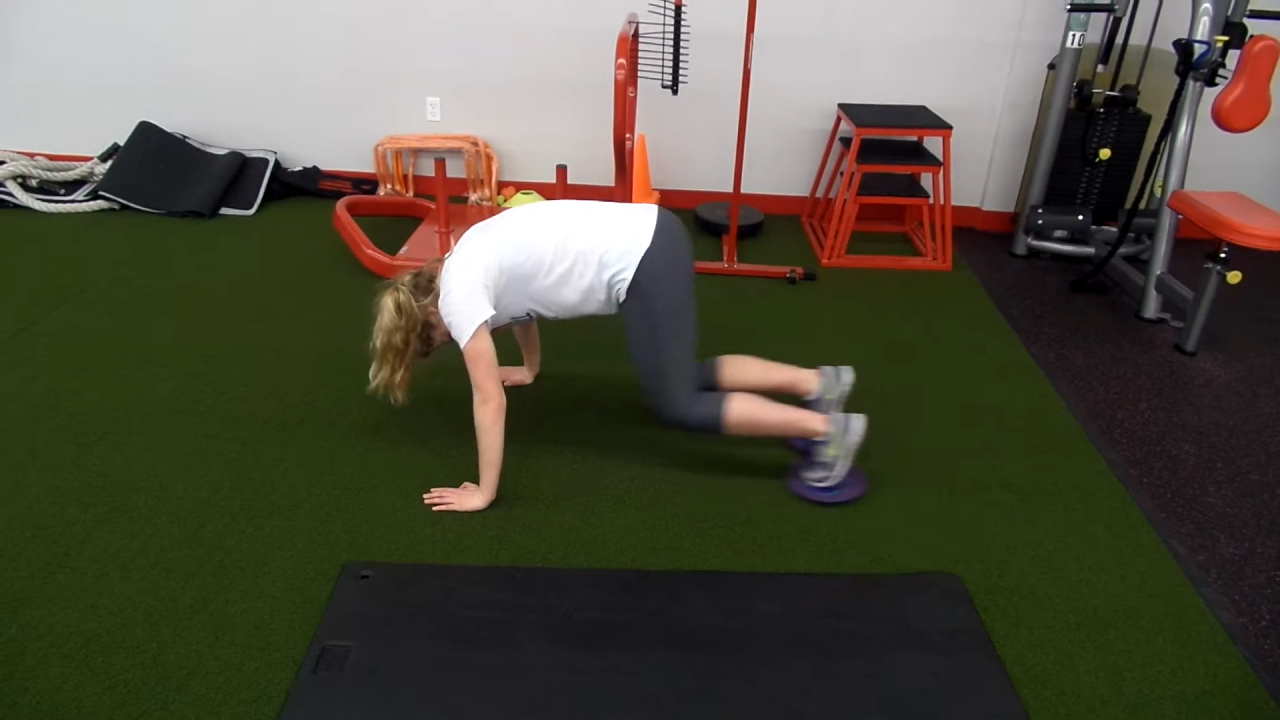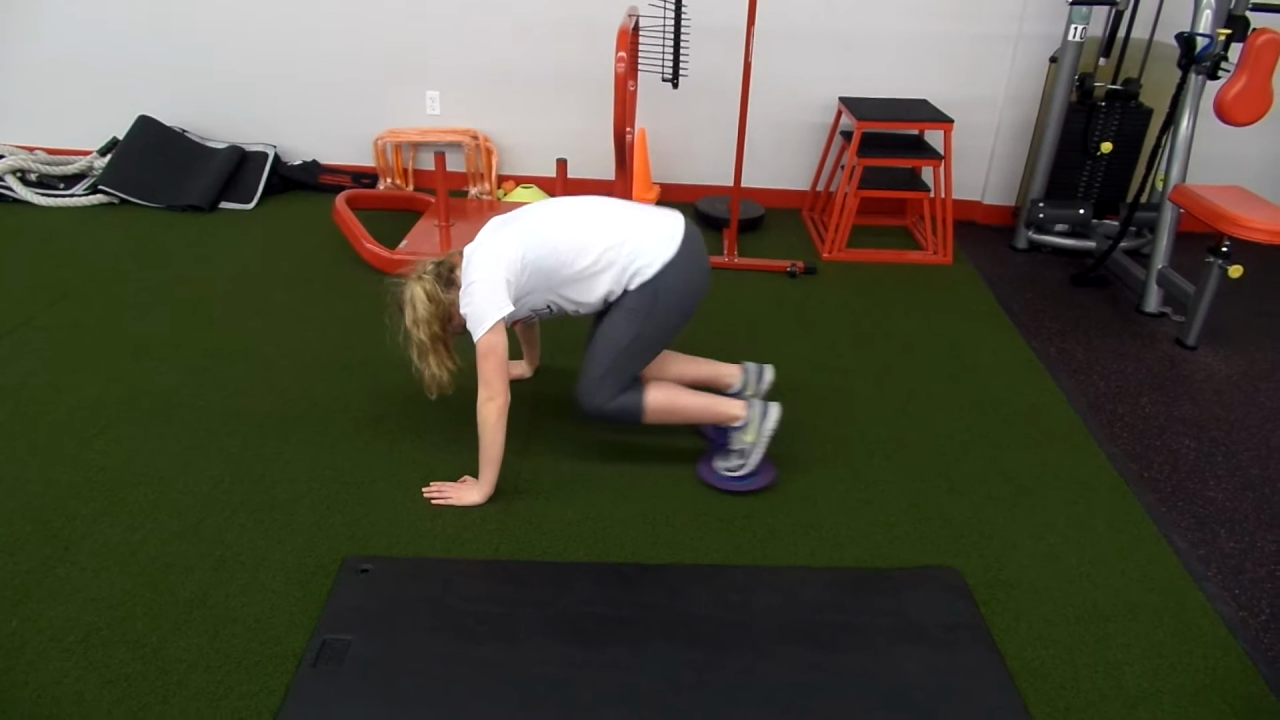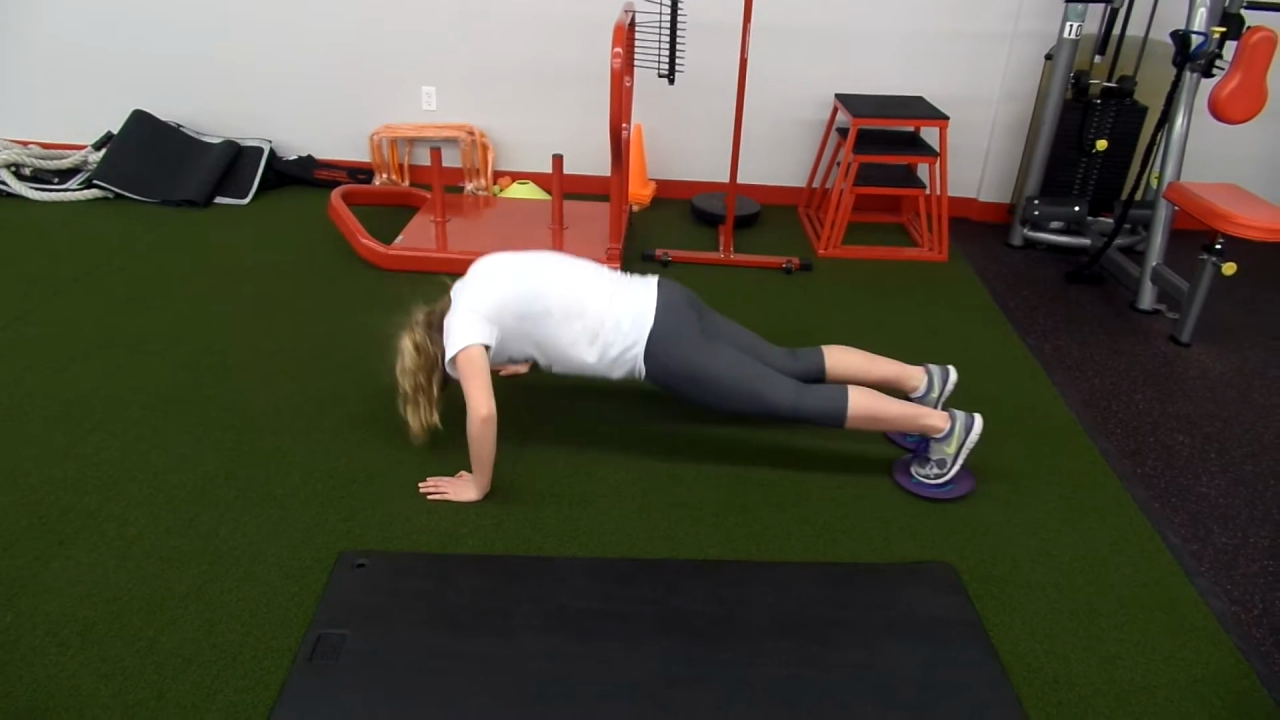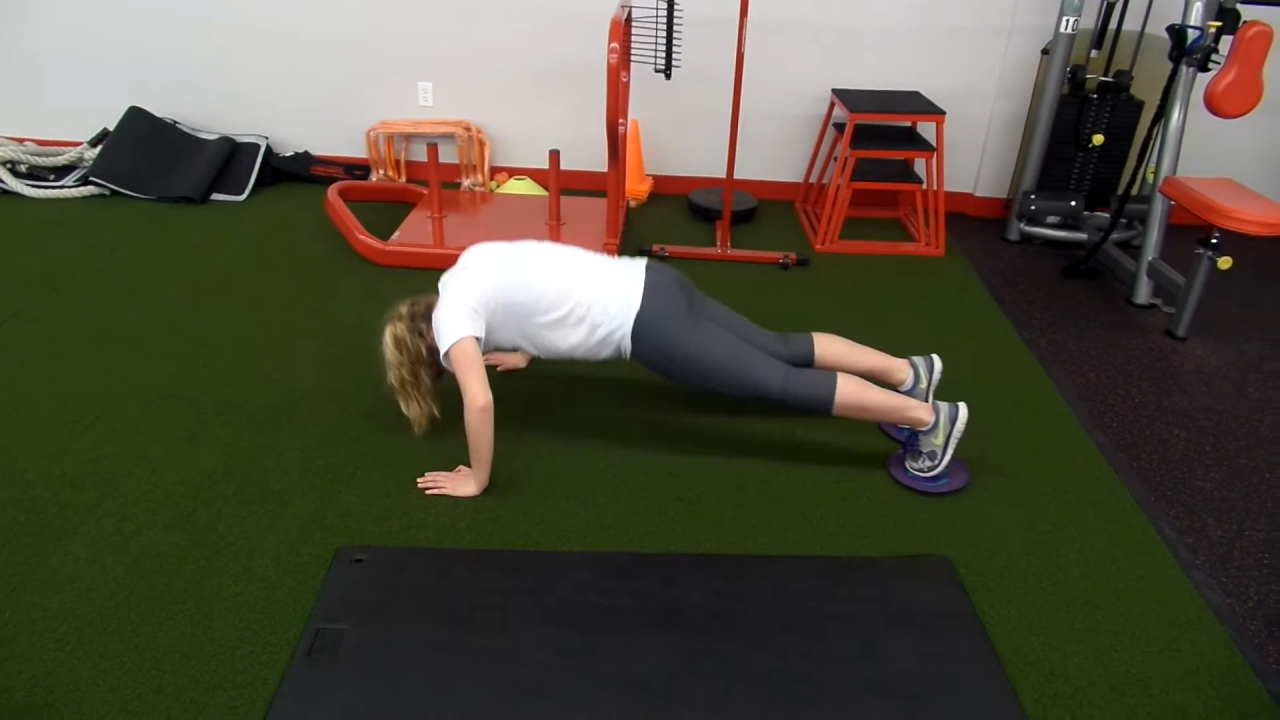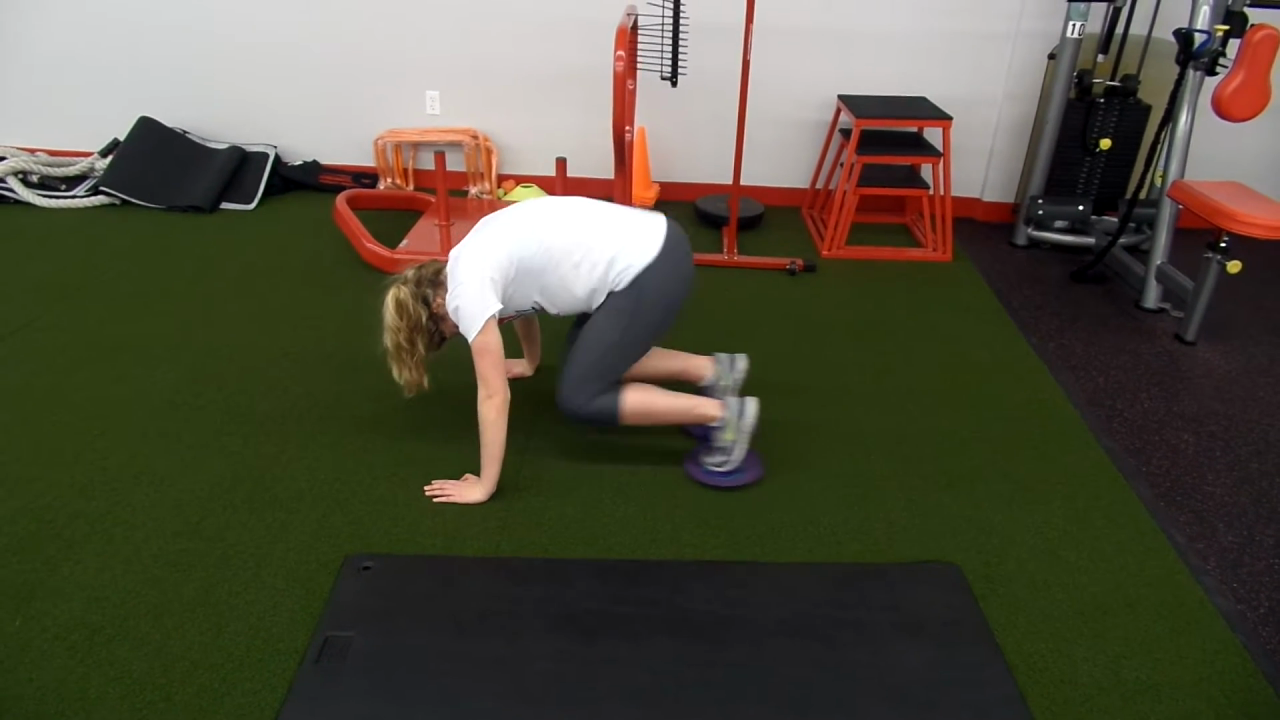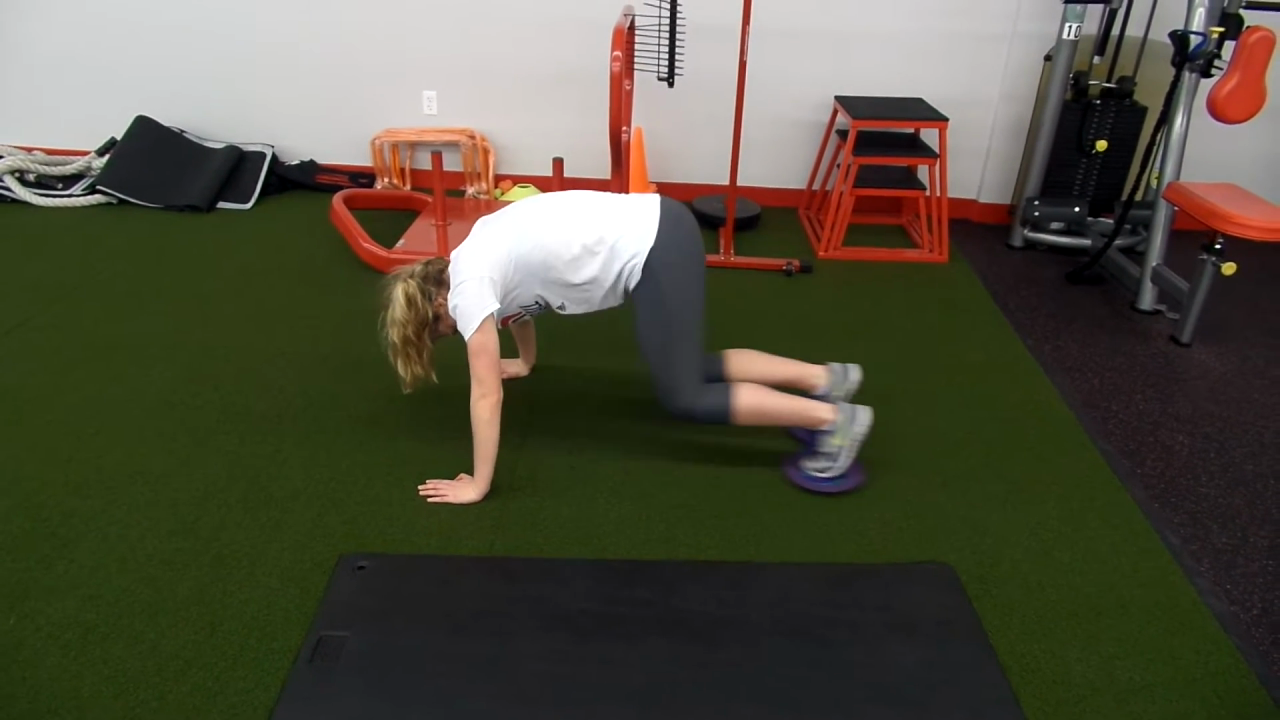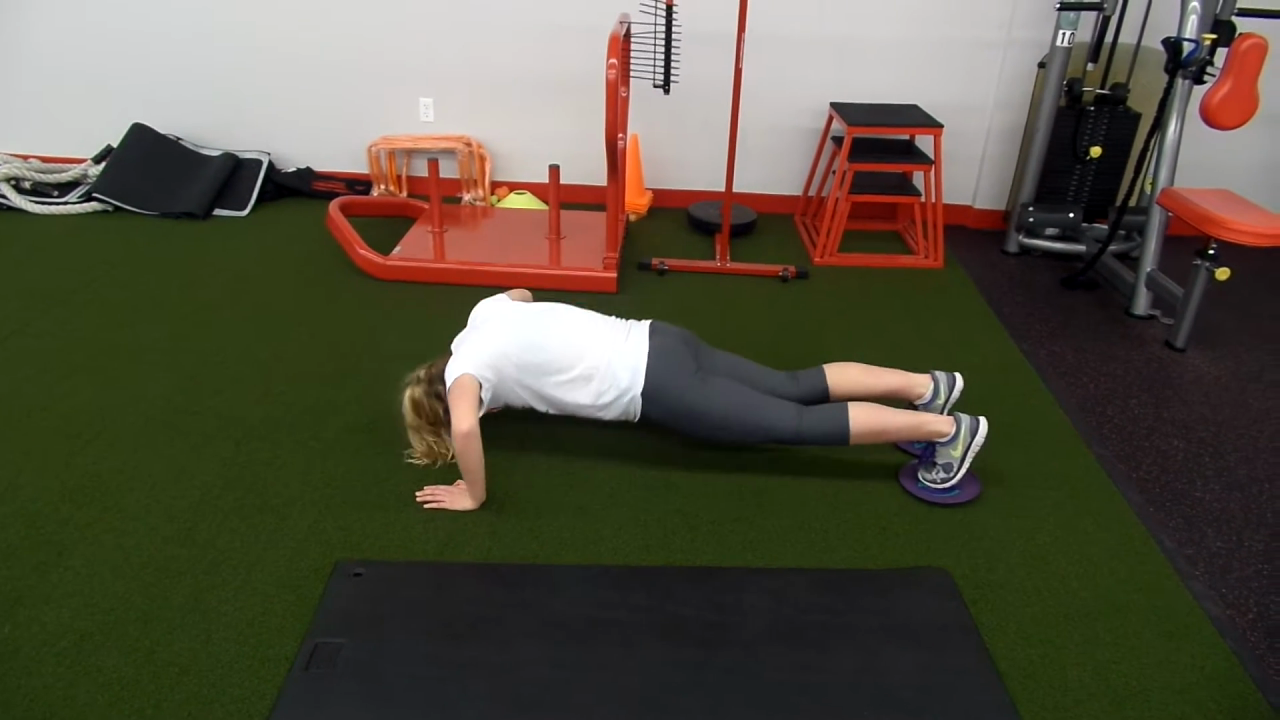
dt=0.7s
person 1, frame 1
left shoulder: (456, 297)
right shoulder: (465, 263)
left elbow: (489, 400)
left wrist: (484, 493)
right wrist: (531, 367)
left hip: (640, 262)
right hip: (651, 233)
left knee: (679, 406)
right knee: (687, 378)
left ankle: (825, 426)
right ankle: (817, 382)
person 1, frame 2
left shoulder: (477, 290)
right shoulder: (478, 258)
left elbow: (494, 398)
left wrist: (481, 488)
right wrist: (530, 362)
left hip: (660, 266)
right hip: (664, 238)
left knee: (599, 398)
right knee: (615, 367)
left ankle: (742, 414)
right ankle: (738, 378)
person 1, frame 3
left shoulder: (462, 326)
right shoulder: (480, 276)
left elbow: (483, 412)
left wrist: (477, 486)
right wrist: (526, 357)
left hip: (657, 343)
right hip: (660, 301)
left knee: (786, 398)
right knee: (789, 364)
left ankle: (942, 426)
right ankle: (922, 380)
person 1, frame 4
left shoulder: (450, 316)
right shoulder: (468, 266)
left elbow: (479, 401)
left wrist: (476, 479)
right wrist: (526, 351)
left hip: (646, 322)
right hip: (651, 282)
left knee: (776, 380)
right knee: (777, 347)
left ankle: (930, 419)
right ankle: (910, 372)
person 1, frame 5
left shoulder: (465, 291)
right shoulder: (471, 260)
left elbow: (493, 395)
left wrist: (484, 486)
right wrist: (532, 360)
left hip: (653, 271)
right hip: (652, 241)
left knee: (579, 399)
right knee: (593, 365)
left ankle: (720, 413)
right ankle: (710, 371)
person 1, frame 6
left shoulder: (466, 290)
right shoulder: (473, 256)
left elbow: (487, 395)
left wrist: (477, 486)
right wrist: (525, 361)
left hip: (653, 249)
right hip: (656, 223)
left knee: (685, 399)
right knee: (692, 369)
left ankle: (836, 418)
right ankle: (827, 378)
person 1, frame 7
left shoulder: (463, 370)
right shoulder: (483, 316)
left elbow: (466, 429)
right elbow: (524, 294)
left wrist: (473, 496)
left hip: (654, 386)
right hip: (657, 343)
left knee: (790, 423)
right knee: (794, 387)
left ankle: (947, 430)
right ankle: (928, 387)
